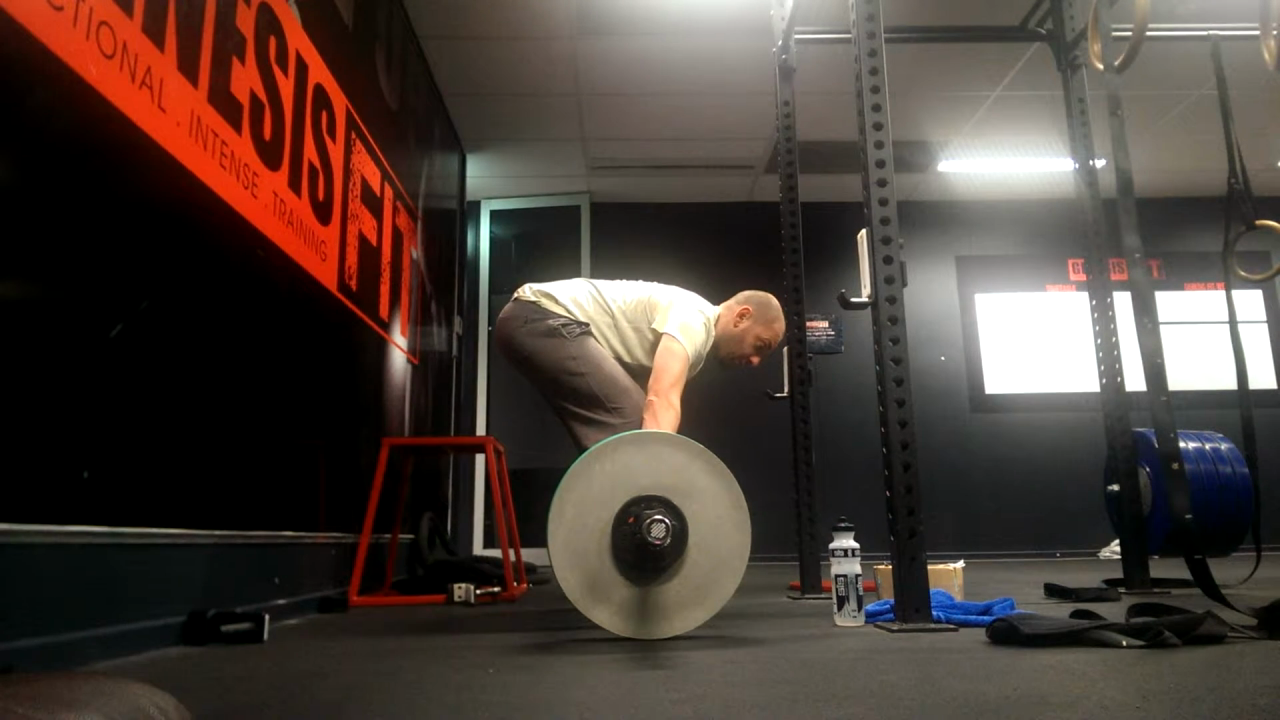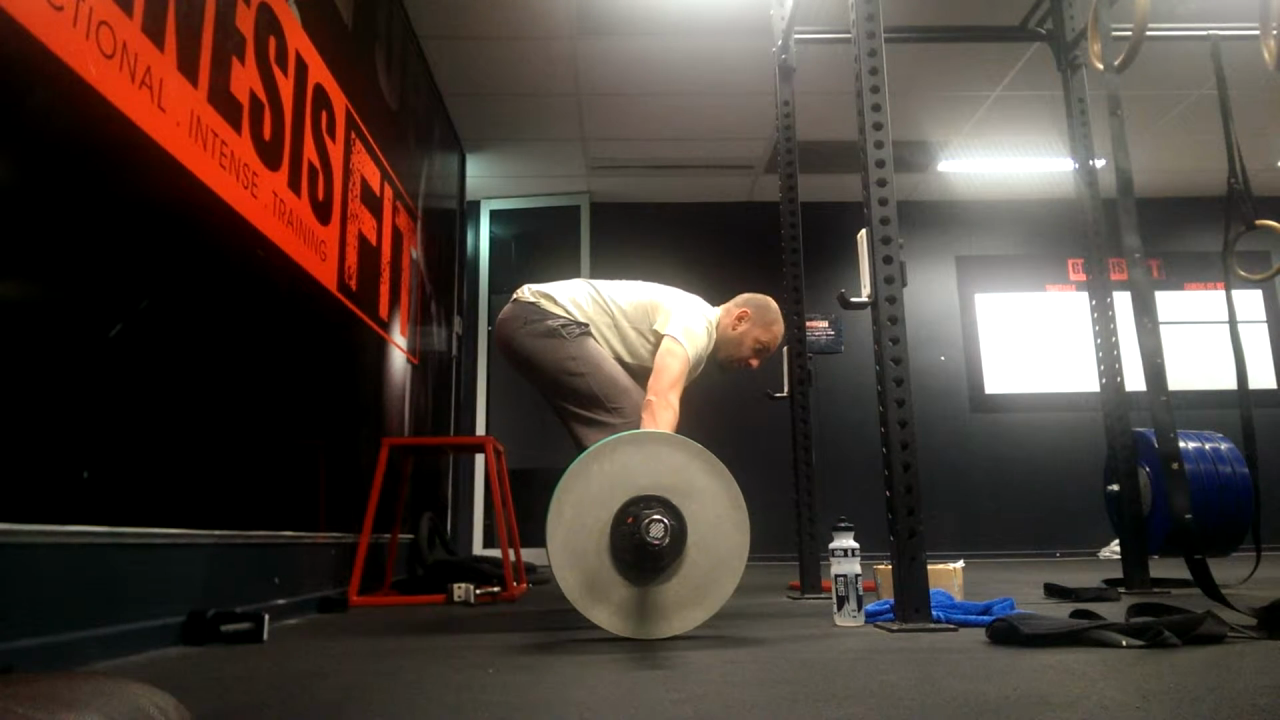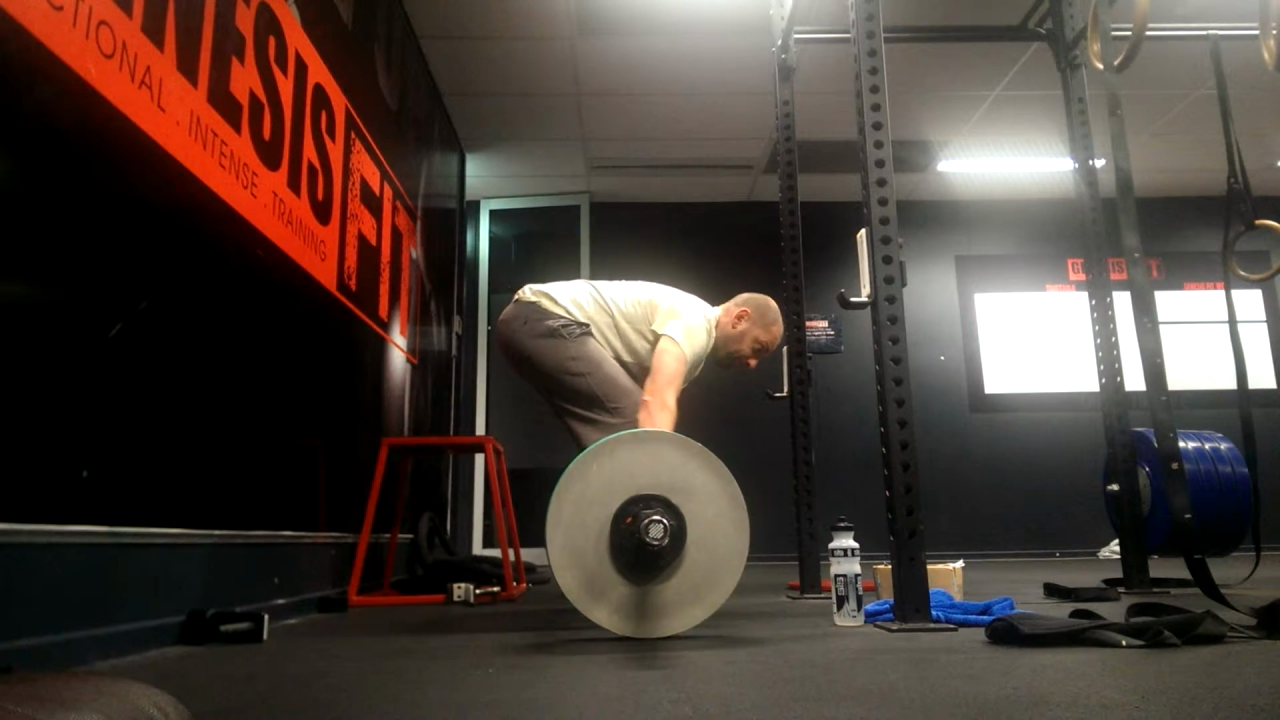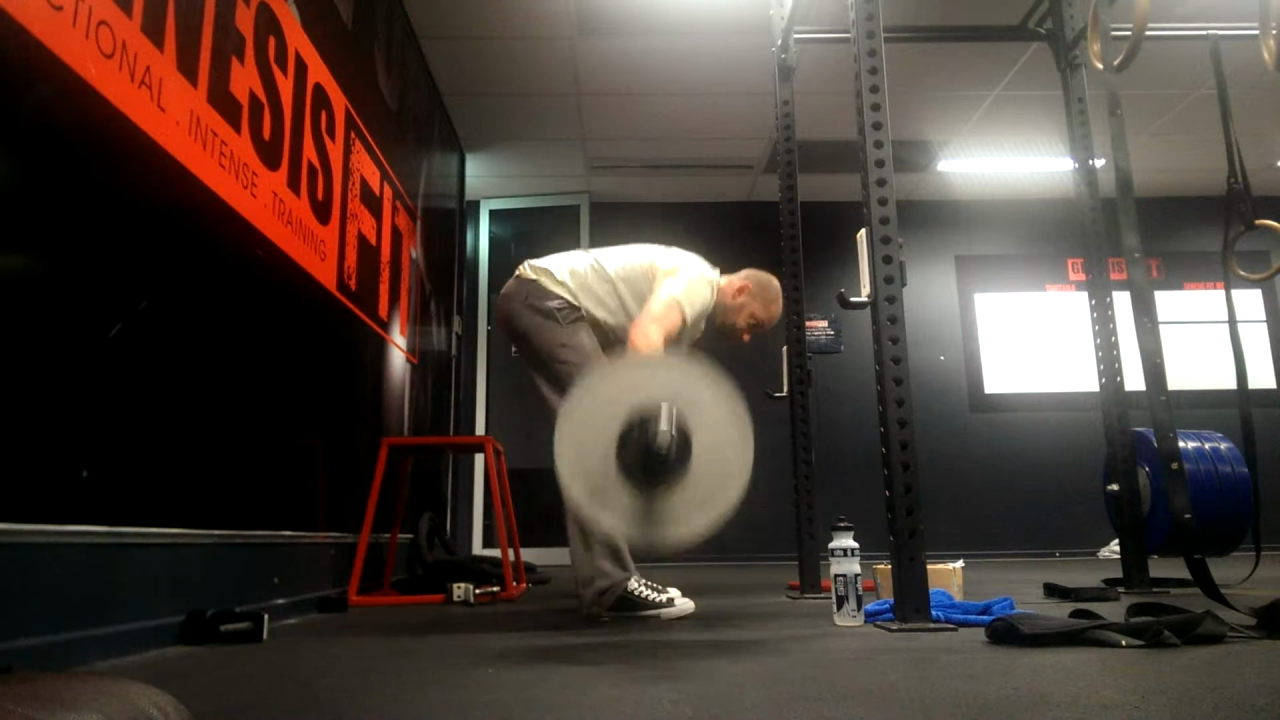
dt=0.3s
person 1, frame 1
left shoulder: (693, 341)
right shoulder: (694, 318)
left elbow: (655, 402)
right elbow: (661, 401)
left hip: (530, 320)
right hip: (540, 317)
left knee: (625, 424)
right knee: (628, 424)
person 1, frame 2
left shoulder: (694, 343)
right shoulder: (696, 322)
right elbow: (660, 401)
left hip: (529, 322)
right hip: (539, 318)
left knee: (623, 425)
right knee: (629, 424)
person 1, frame 3
left shoulder: (693, 336)
right shoulder: (695, 321)
right elbow: (657, 401)
left hip: (528, 322)
right hip: (540, 319)
left knee: (620, 426)
right knee: (627, 425)
person 1, frame 4
left shoulder: (694, 315)
right shoulder: (697, 283)
right elbow: (643, 338)
left hip: (536, 301)
right hip: (540, 296)
left ankle: (606, 581)
right ankle: (609, 588)
